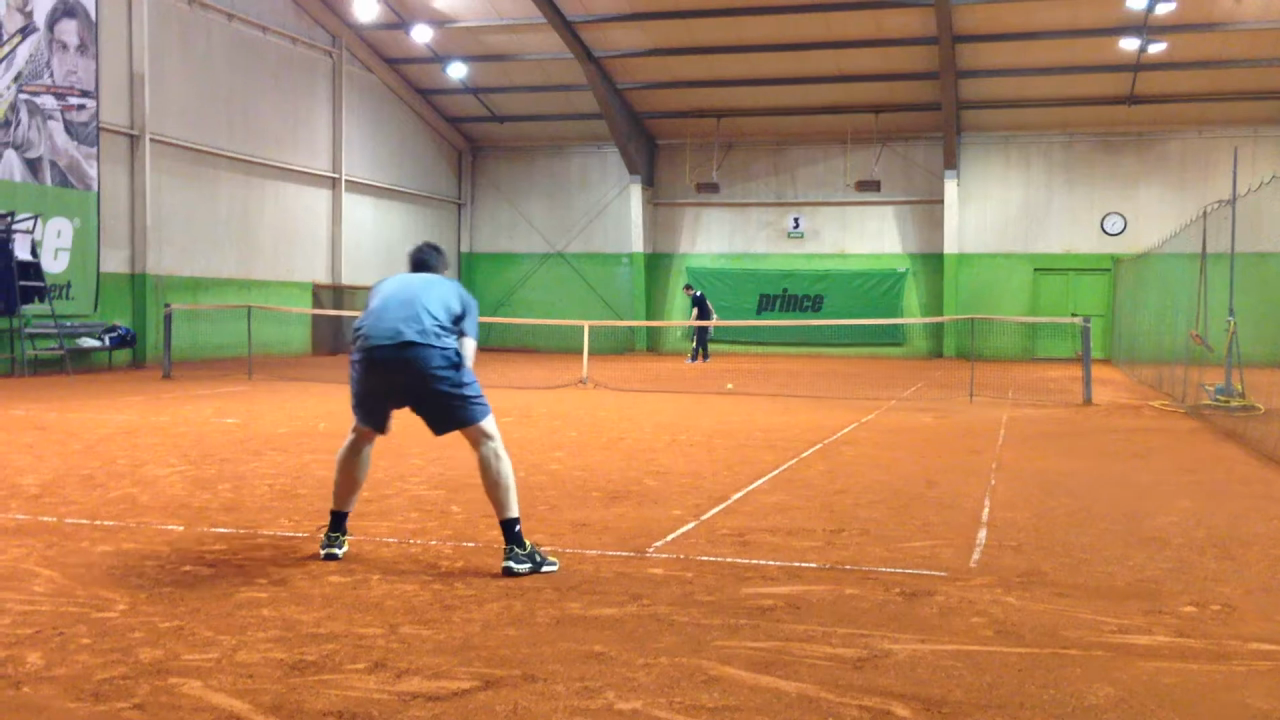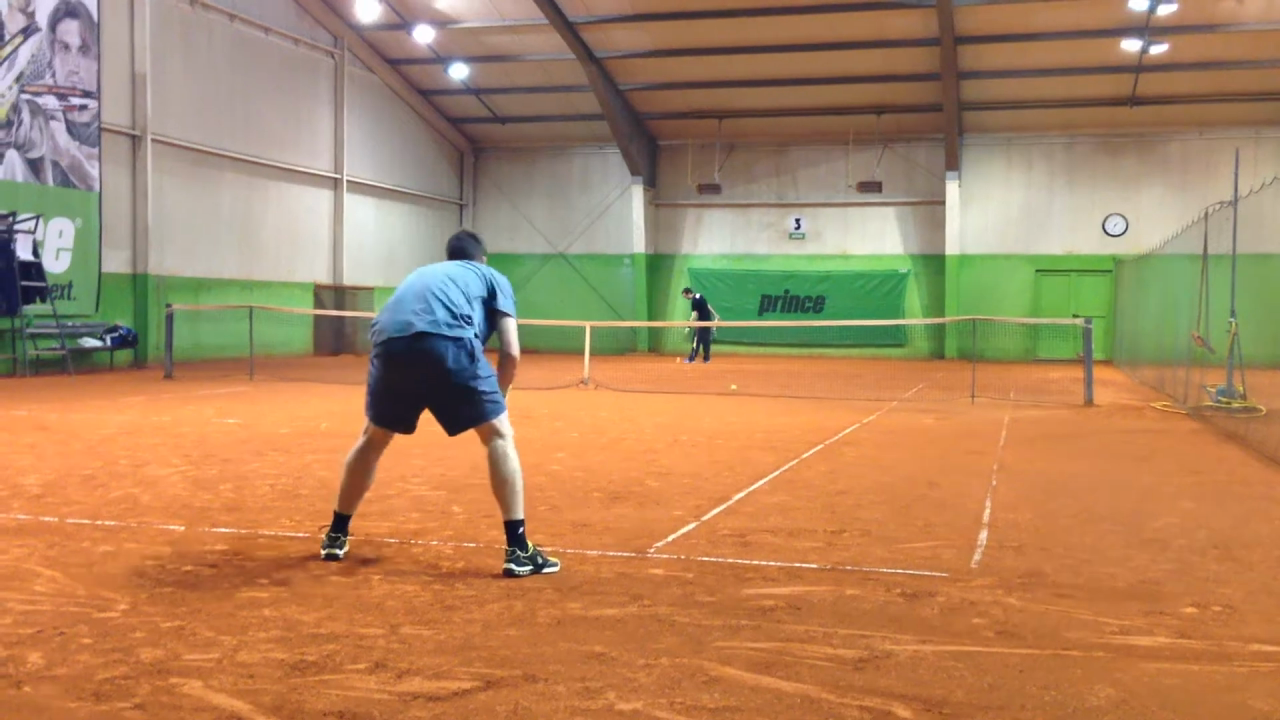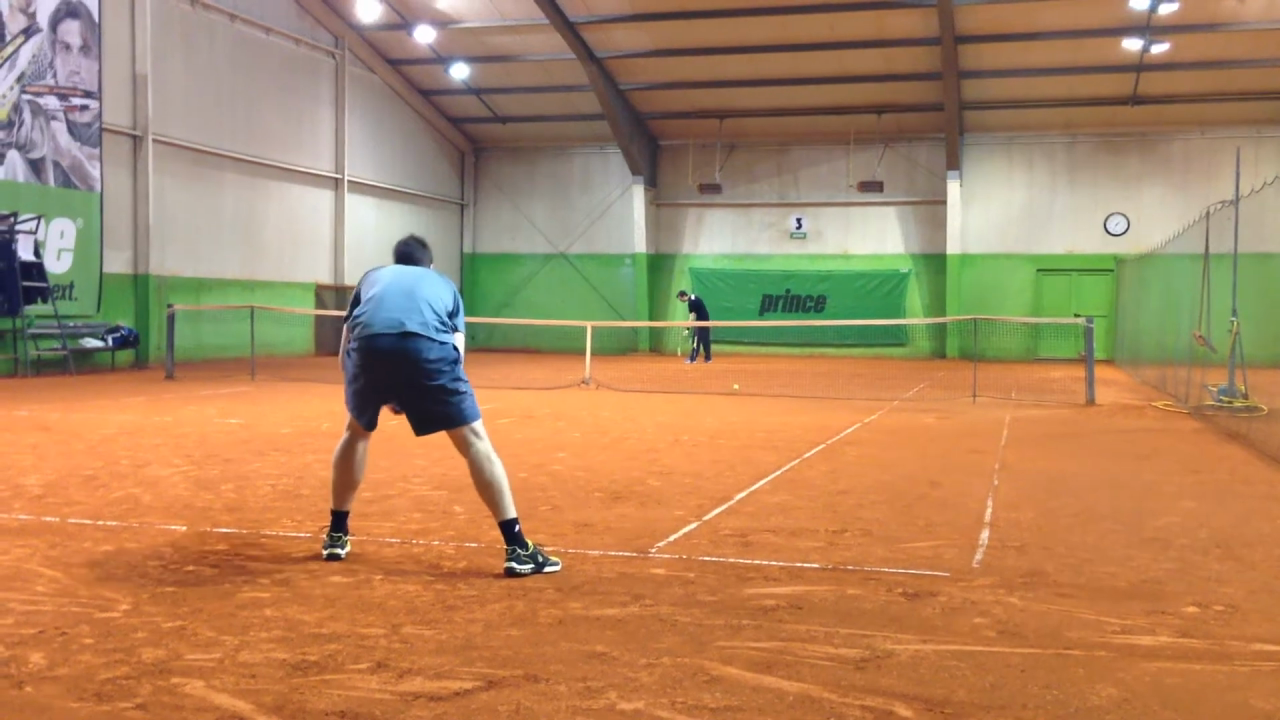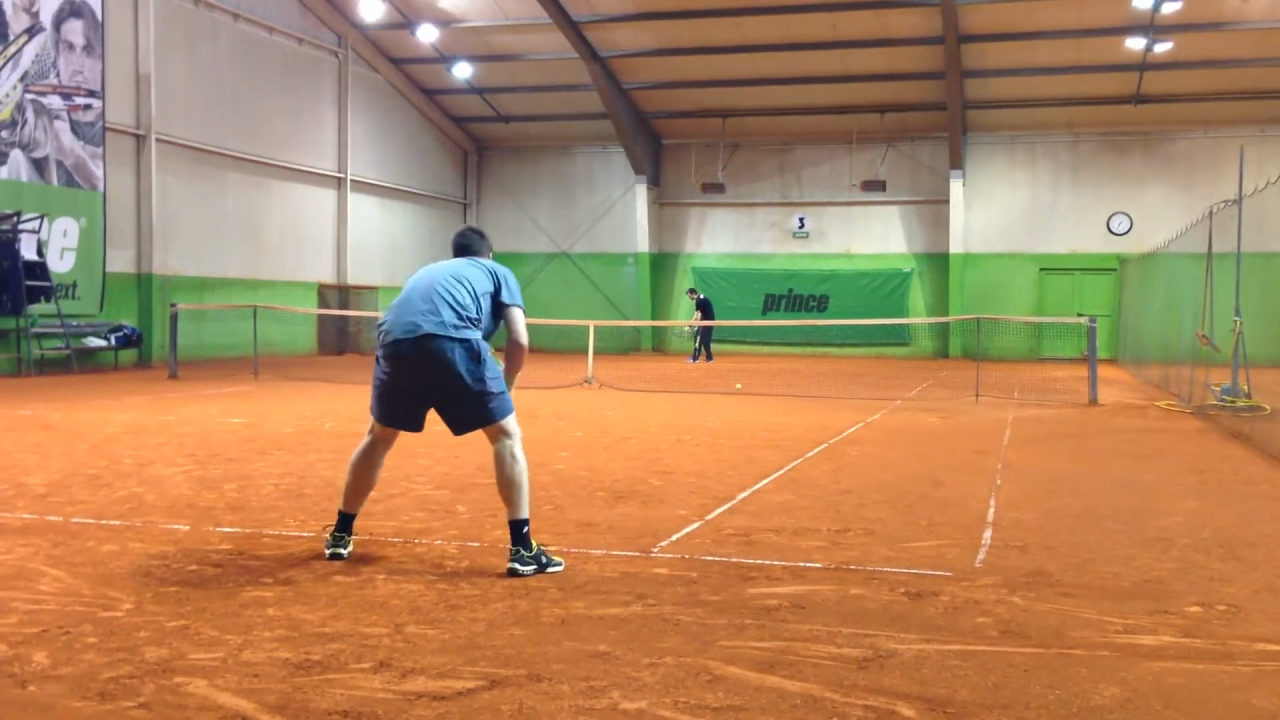
dt=0.5s
person 1, frame 1
left shoulder: (383, 286)
right shoulder: (460, 293)
right elbow: (464, 364)
left wrist: (388, 397)
right wrist: (431, 403)
left hip: (371, 350)
right hip: (430, 351)
left knee: (362, 435)
right knee: (487, 439)
left ankle: (335, 534)
right ankle: (516, 548)
person 1, frame 2
left shoulder: (419, 274)
right shoulder: (492, 277)
right elbow: (510, 352)
right wrist: (496, 396)
left hip: (390, 344)
right hip: (447, 343)
left knee: (375, 438)
right knee: (499, 436)
left ankle: (336, 535)
right ankle: (518, 550)
person 1, frame 3
left shoulder: (372, 276)
right shoulder: (444, 285)
left elbow: (344, 349)
right elbow: (456, 360)
left wrist: (375, 392)
right wrist: (414, 401)
left hip: (369, 343)
right hip: (428, 345)
left knee: (356, 432)
right knee: (474, 440)
left ankle: (336, 534)
right ankle: (517, 549)
person 1, frame 4
left shoulder: (428, 272)
right shoulder: (498, 271)
right elbow: (520, 341)
right wrist: (504, 385)
left hip: (395, 344)
right hip: (452, 343)
left knee: (379, 436)
right knee: (506, 435)
left ankle: (340, 534)
right ankle: (522, 549)
